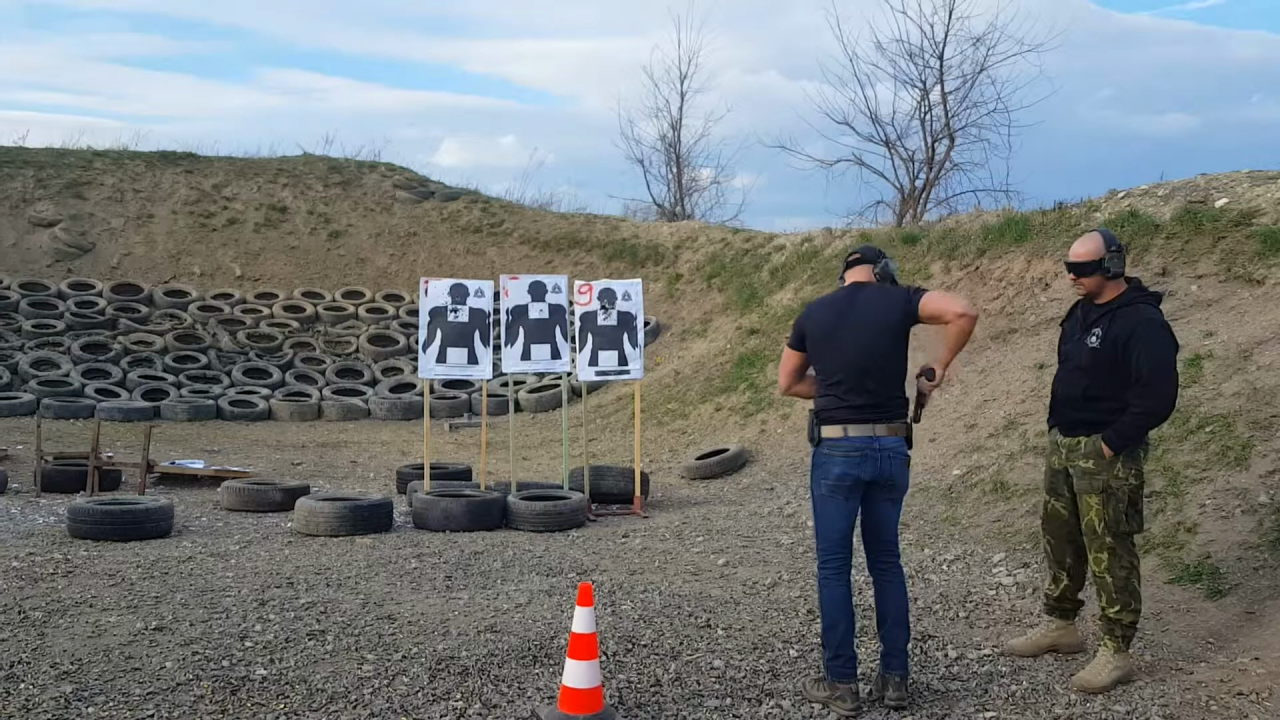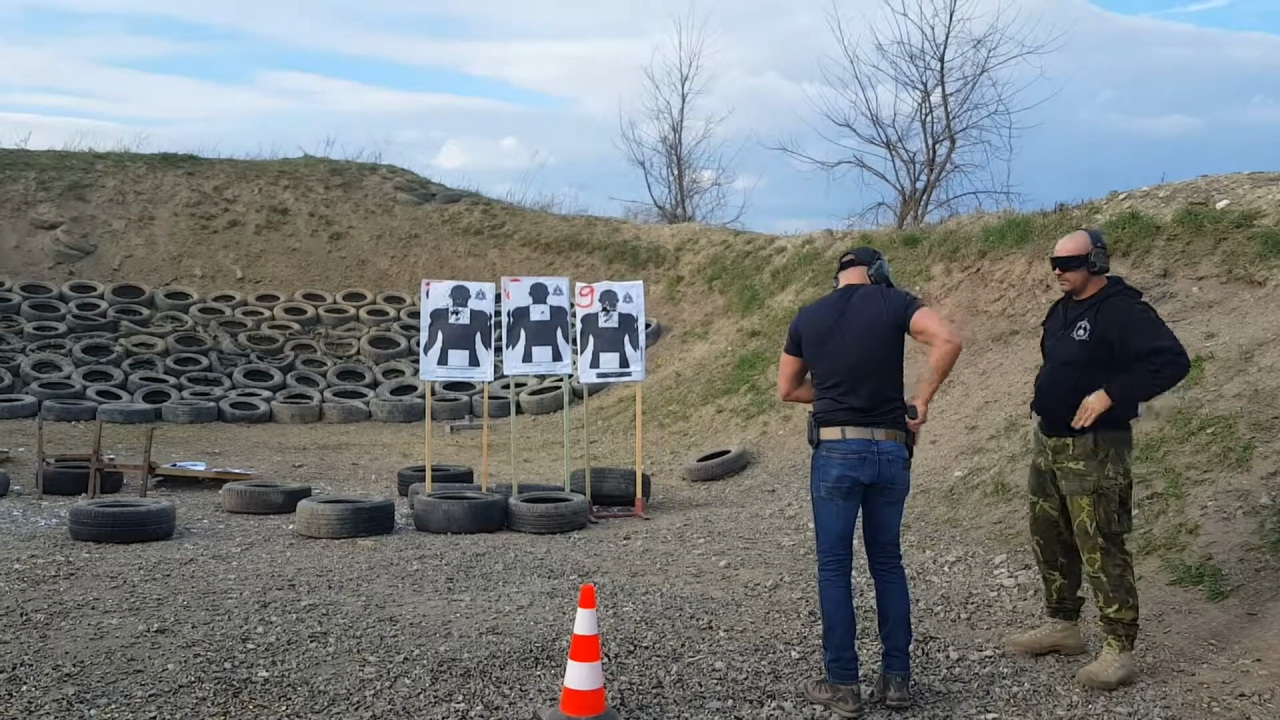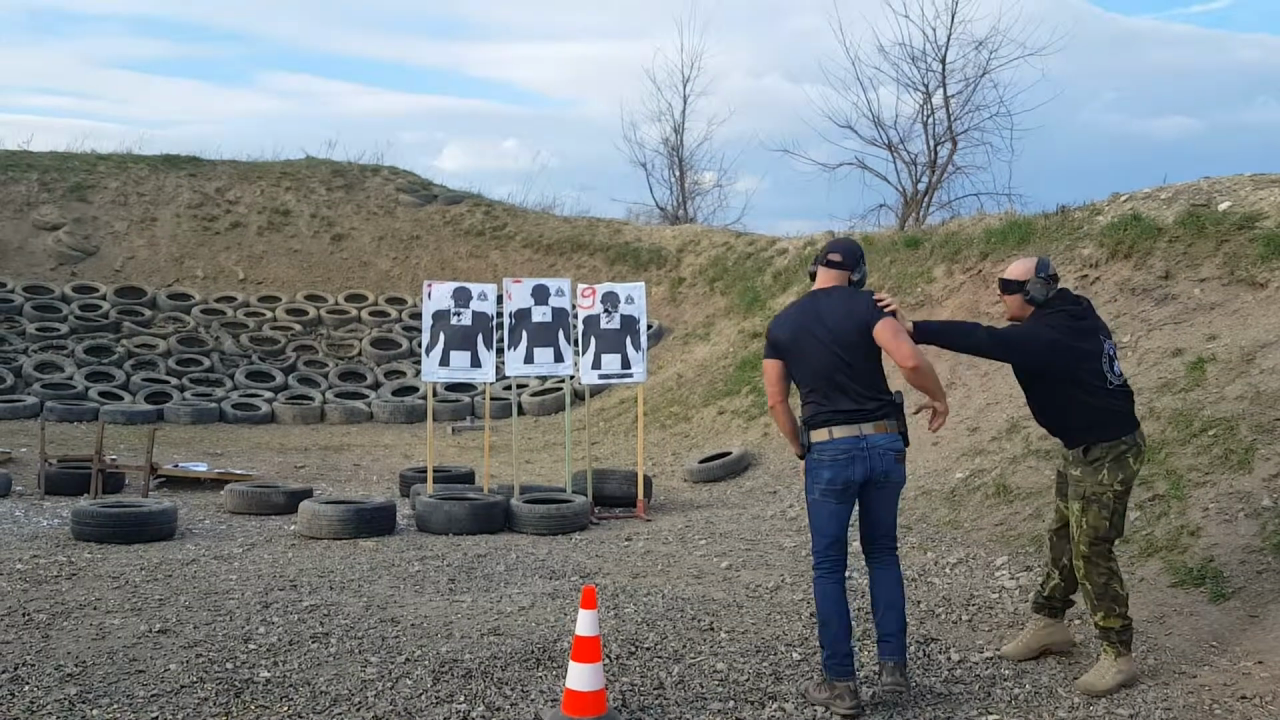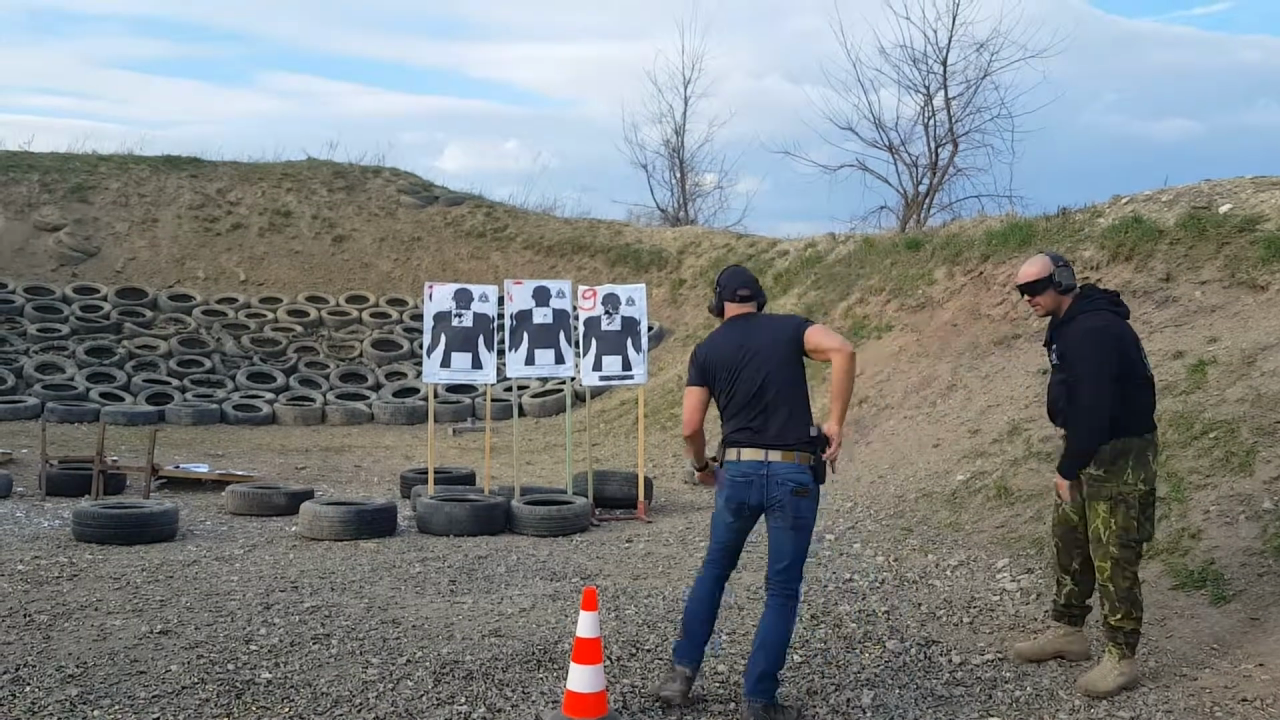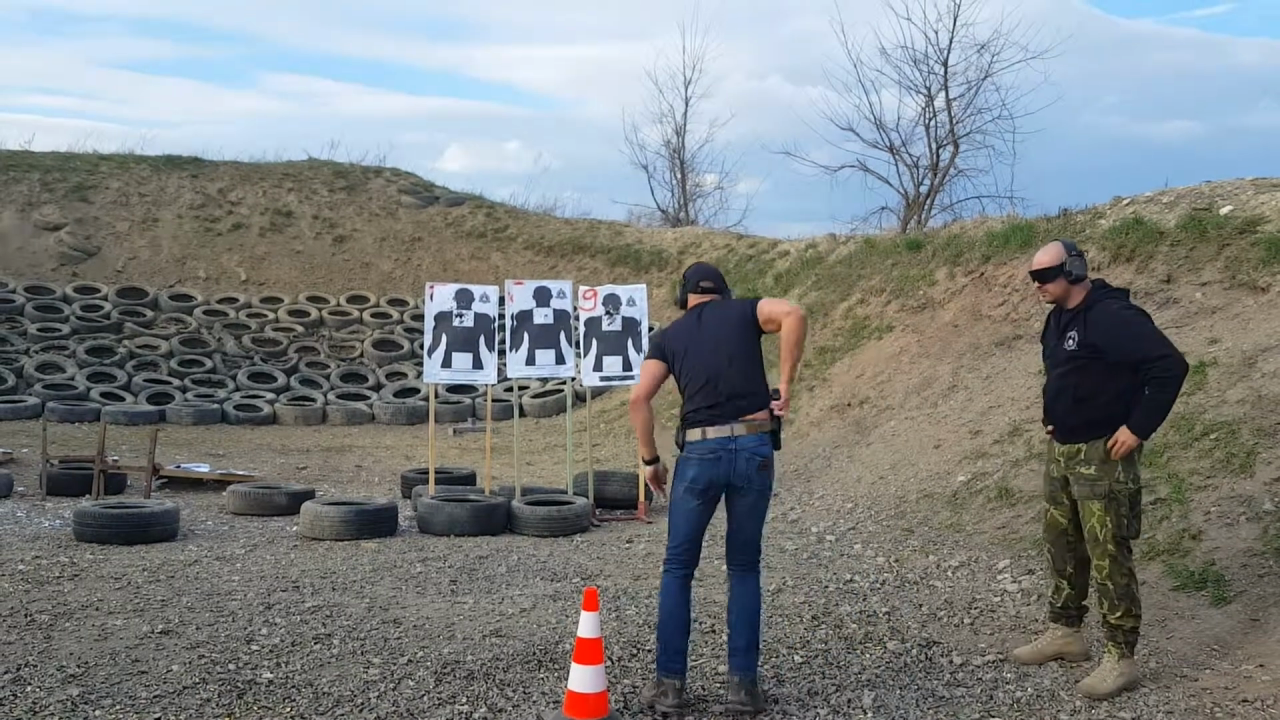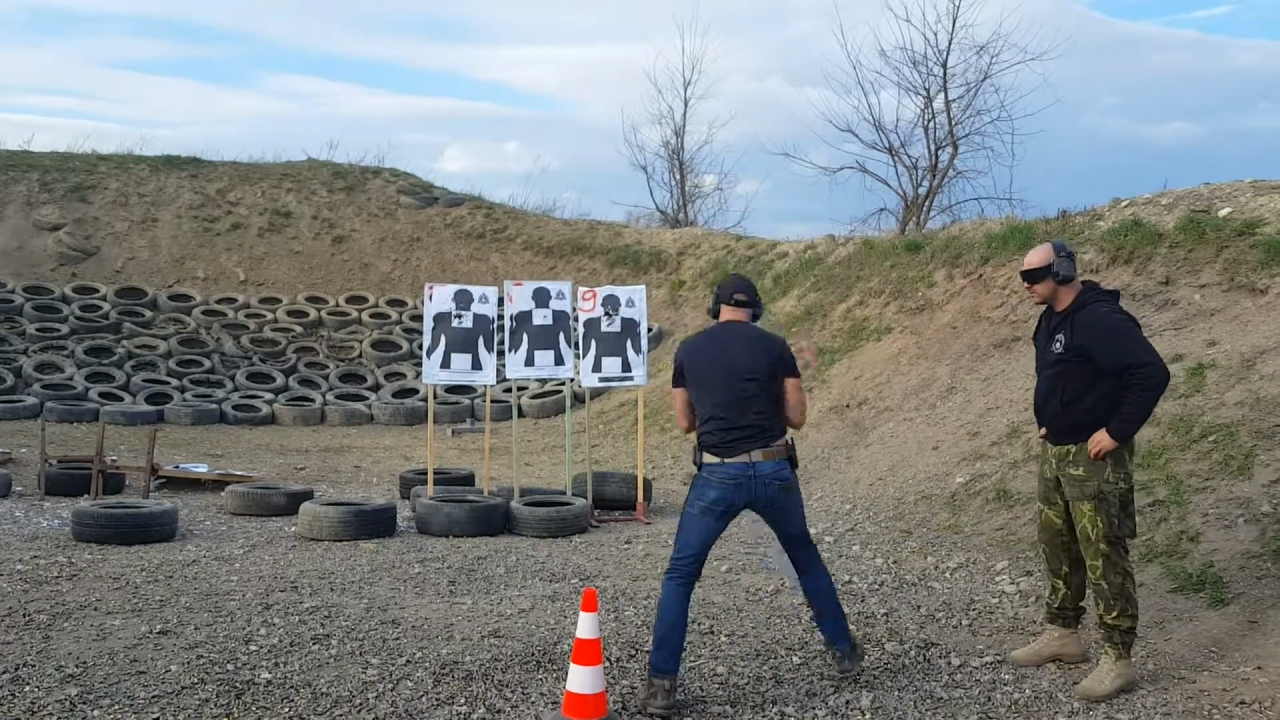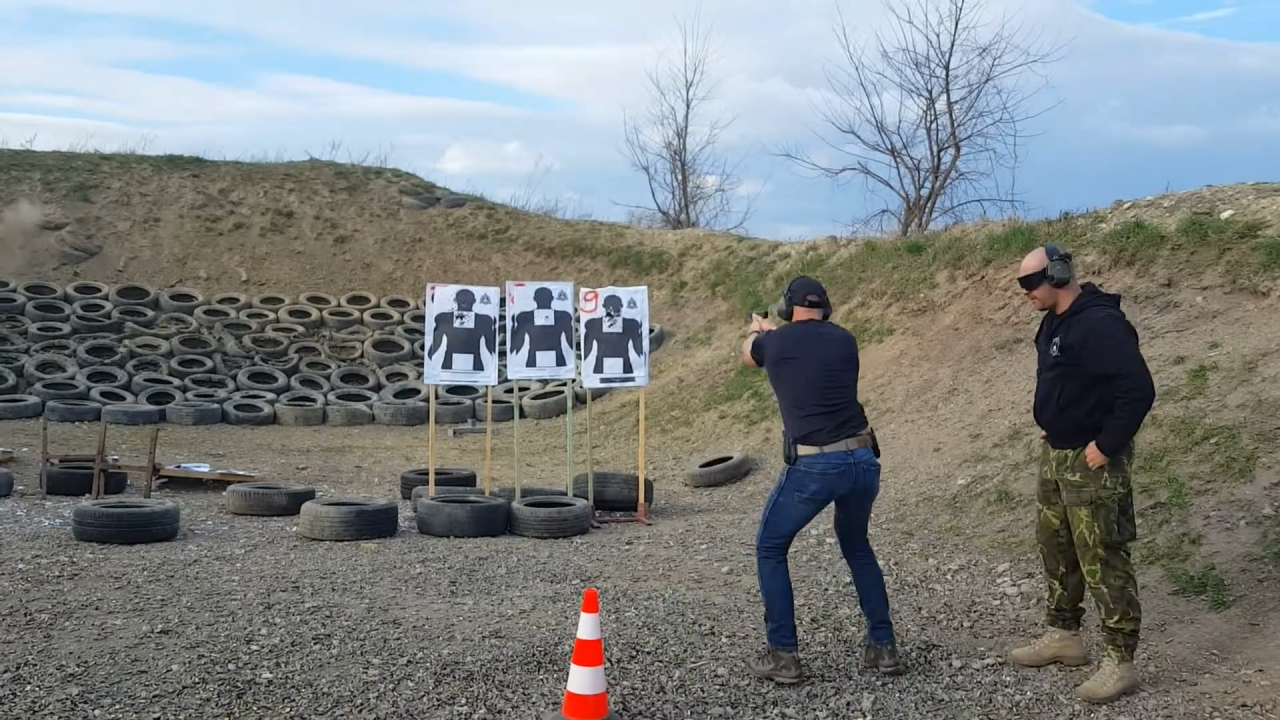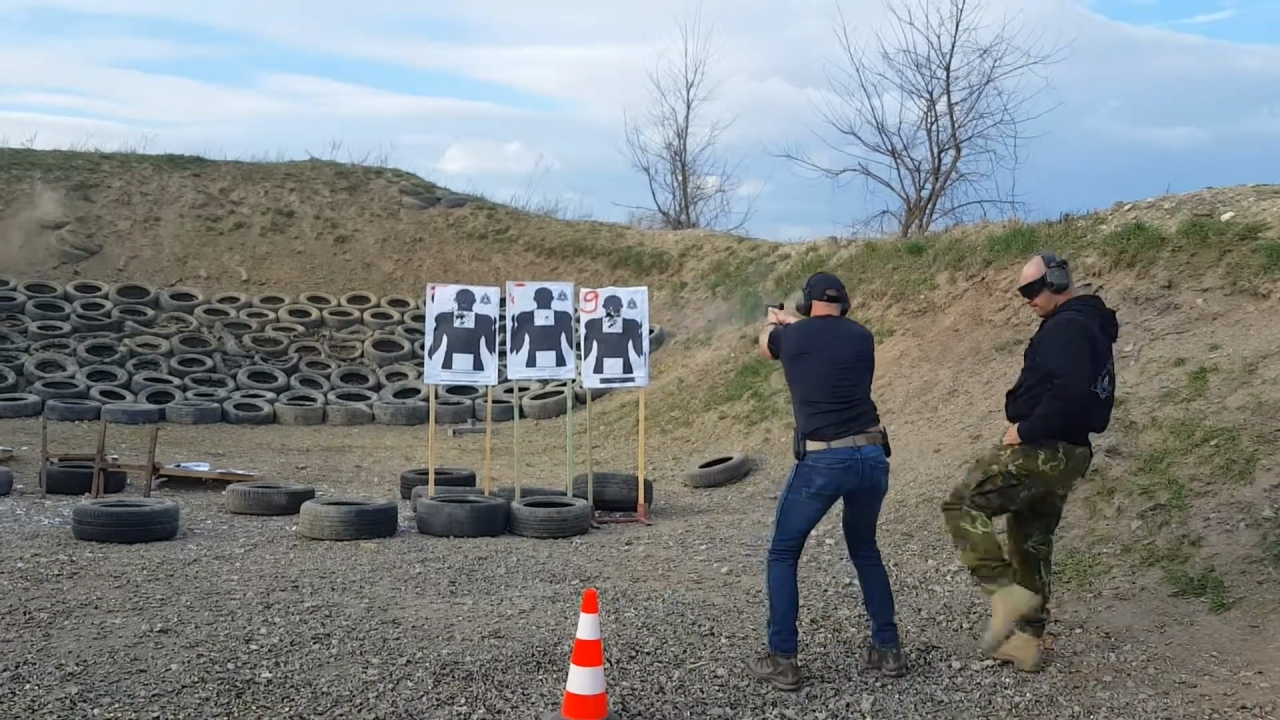
dt=0.4s
person 1, frame 1
left shoulder: (1141, 321)
right shoulder: (1081, 311)
left elbow: (1158, 397)
left wrist: (1111, 444)
left hip: (1106, 452)
right hip: (1063, 443)
left knee: (1108, 551)
right knee: (1060, 539)
left ankle: (1116, 653)
right ankle: (1061, 626)
person 1, frame 2
left shoulder: (1124, 313)
right shoulder: (1061, 311)
left elbow: (1170, 362)
left wrist: (1111, 394)
right wrist: (1043, 410)
left hip: (1093, 447)
right hip: (1048, 443)
left knee: (1100, 548)
right knee: (1049, 540)
left ankle: (1119, 651)
right ankle: (1062, 626)
person 1, frame 3
left shoulder: (1042, 337)
right shoulder: (1067, 319)
left elbow: (979, 338)
left wrist: (912, 328)
left hip: (1106, 453)
right hip: (1087, 445)
left knee: (1091, 553)
right knee: (1064, 540)
left ankle: (1118, 657)
right ankle: (1048, 624)
person 1, frame 4
left shoulder: (1093, 331)
right shoulder: (1070, 322)
left elbow: (1095, 406)
left wrist: (1067, 469)
right wrist: (1070, 462)
left hip: (1120, 453)
right hip: (1087, 451)
left knee: (1112, 556)
right knee: (1068, 544)
left ankle: (1121, 658)
right ankle: (1066, 632)
person 1, frame 5
left shoulder: (1114, 317)
right shoulder: (1058, 318)
left elbow: (1170, 367)
left wrist: (1138, 428)
left hip: (1103, 454)
right hip: (1061, 450)
left knee: (1108, 555)
right knee: (1061, 545)
left ankle: (1121, 658)
right ankle: (1065, 632)
person 1, frame 6
left shoulder: (1101, 320)
right shoulder: (1051, 319)
left elbow: (1151, 374)
left wrist: (1117, 431)
left hip: (1094, 455)
right hip: (1055, 452)
left knee: (1103, 555)
right knee: (1057, 545)
left ankle: (1118, 659)
right ankle: (1062, 633)
person 1, frame 7
left shoulder: (1100, 324)
right shoulder: (1056, 322)
left elbow: (1138, 389)
left wrist: (1108, 445)
left hip: (1091, 460)
right hip: (1057, 454)
left knee: (1103, 559)
right knee: (1055, 546)
left ankle: (1120, 662)
right ankle: (1063, 636)
person 1, frame 8
left shoulder: (1068, 327)
right shoulder: (1091, 327)
left elbow: (1070, 391)
right elbow: (1091, 397)
left wrist: (1025, 430)
left hip: (1038, 450)
right hip: (1070, 452)
left knee: (962, 505)
right knee: (1031, 542)
left ankle: (1007, 590)
right ankle: (1027, 639)
person 2, frame 1
left shoulder: (813, 313)
right shoulder: (899, 299)
left elbow: (787, 382)
right elbow: (964, 313)
right wrist: (940, 365)
left hip: (836, 450)
right hip: (890, 450)
left knee: (834, 566)
right knee: (886, 561)
right ankle: (894, 676)
person 2, frame 2
left shoulder: (807, 317)
right shoulder: (894, 303)
left elbow: (788, 388)
right elbow: (949, 339)
right wrist: (923, 398)
left hip: (836, 453)
right hip: (890, 451)
left knee: (834, 568)
right knee: (887, 563)
right ankle: (896, 677)
person 2, frame 3
left shoulder: (781, 324)
right shoulder: (863, 305)
left elbow: (777, 401)
right elbow: (910, 359)
left wrist: (799, 449)
right wrist: (939, 398)
left hip: (829, 452)
right hip: (883, 446)
left knee: (829, 568)
right knee: (882, 554)
right ankle: (893, 663)
person 2, frame 4
left shoulder: (706, 349)
right shoulder: (786, 325)
left elbow: (691, 427)
right elbow: (842, 350)
left wrist: (701, 466)
right wrist: (836, 424)
left hip: (740, 473)
right hip: (793, 477)
left knee: (715, 572)
right knee: (782, 590)
left ankle: (682, 673)
person 2, frame 5
left shoulder: (668, 337)
right shoulder: (744, 310)
left elbow: (638, 398)
right elbow: (793, 314)
left wrist: (650, 459)
right wrist: (785, 383)
left hip: (699, 454)
right hip: (753, 452)
left knee: (678, 567)
right knee: (744, 568)
left ankle: (669, 682)
right ankle: (742, 681)
person 2, frame 6
left shoulder: (688, 350)
right shoulder: (774, 347)
left elbow: (685, 423)
right elbow: (797, 418)
left hip: (718, 475)
right hip: (773, 471)
left knee: (680, 576)
right knee: (804, 555)
left ankle: (660, 683)
right ankle: (842, 650)
person 2, frame 7
left shoulder: (773, 344)
right shoulder: (845, 341)
left elbow: (749, 351)
left wrist: (756, 328)
left hip: (814, 466)
right hip: (862, 462)
left knee: (771, 550)
right knee: (856, 547)
left ankle: (785, 656)
right ankle: (884, 647)
person 2, frame 8
left shoulder: (791, 337)
right shoulder: (861, 337)
left elbow: (766, 343)
left wrist: (774, 321)
left hip: (822, 462)
right hip: (872, 457)
left knee: (783, 555)
right knee: (864, 550)
left ankle: (782, 660)
right ankle: (887, 648)
